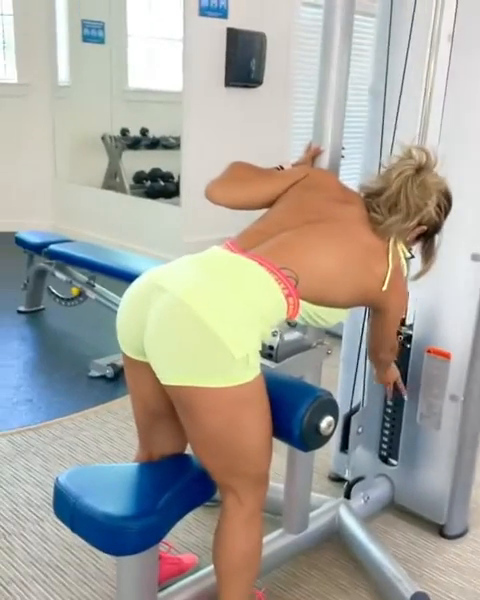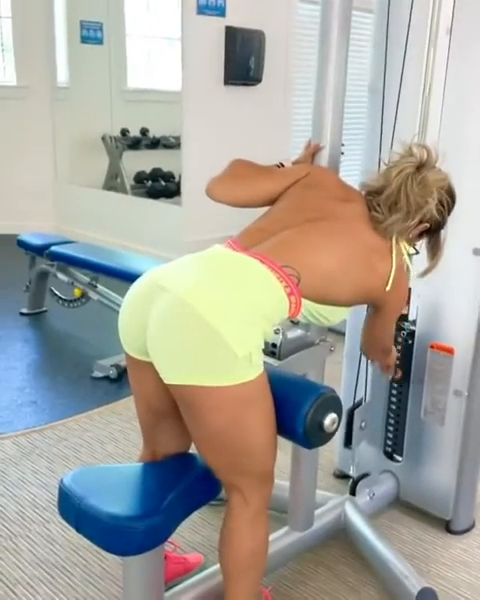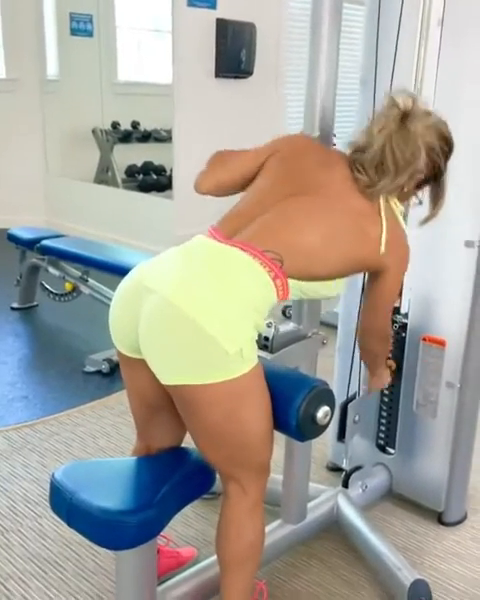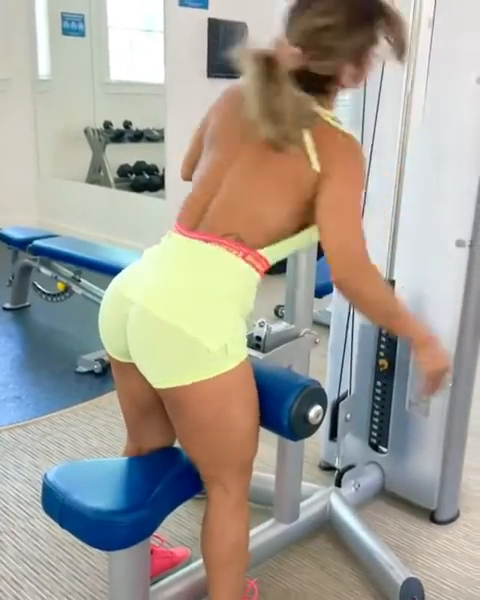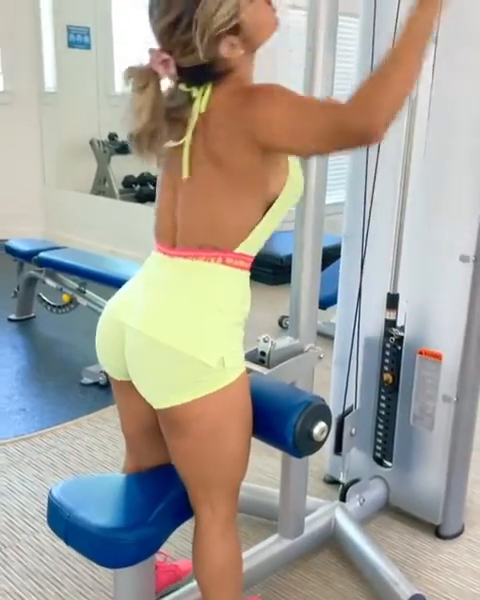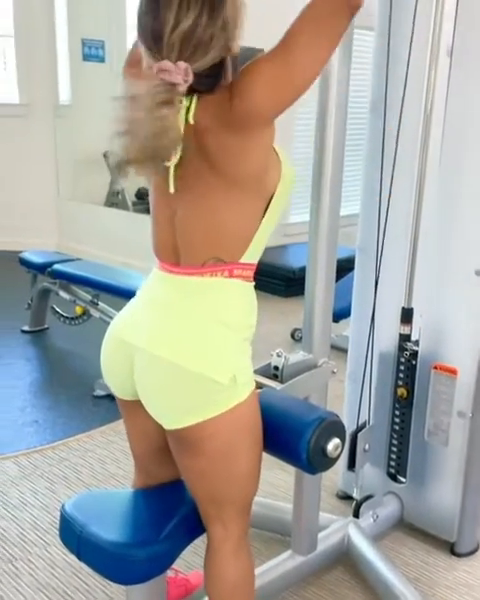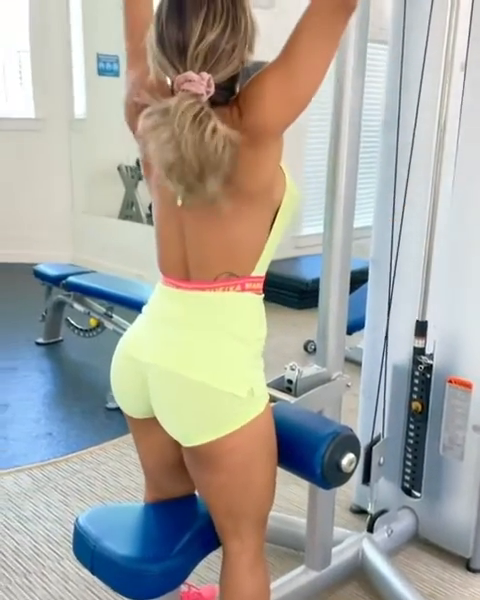
dt=0.3s
person 1, frame 1
left shoulder: (320, 182)
right shoulder: (389, 275)
left elbow: (220, 188)
right elbow: (381, 354)
right wrist: (387, 371)
left hip: (149, 290)
right hip: (210, 325)
left knee: (157, 455)
right knee: (245, 494)
person 1, frame 2
left shoulder: (321, 181)
right shoulder: (392, 273)
left elbow: (221, 186)
right elbow: (376, 348)
left wrist: (291, 170)
right wrist: (389, 361)
left hip: (152, 290)
right hip: (212, 325)
left knee: (161, 455)
right knee: (251, 491)
person 1, frame 3
left shoulder: (301, 150)
right shoulder: (389, 239)
left elbow: (208, 180)
right elbow: (373, 335)
right wrist: (378, 370)
left hip: (141, 286)
right hip: (203, 321)
left knee: (155, 447)
right knee: (246, 484)
person 1, frame 4
left shoulder: (234, 100)
right shoulder: (337, 152)
right elbow: (351, 274)
right wrist: (423, 342)
left hip: (131, 291)
right hip: (195, 319)
left knee: (146, 451)
right knee: (229, 487)
person 1, frame 5
left shoulder: (176, 101)
right shoulder: (252, 110)
right elbow: (361, 123)
left hip: (128, 313)
right hip: (191, 335)
left knee: (144, 469)
right knee: (217, 508)
person 1, frame 6
left shoulder: (150, 109)
right shoulder: (242, 112)
left elbow: (138, 57)
left hip: (133, 333)
right hip: (200, 352)
left knee: (154, 488)
right knee: (227, 527)
person 1, frame 7
left shoulder: (151, 119)
right shoulder: (253, 124)
left hip: (142, 351)
right hip: (213, 368)
left knee: (165, 503)
right knee: (244, 542)
